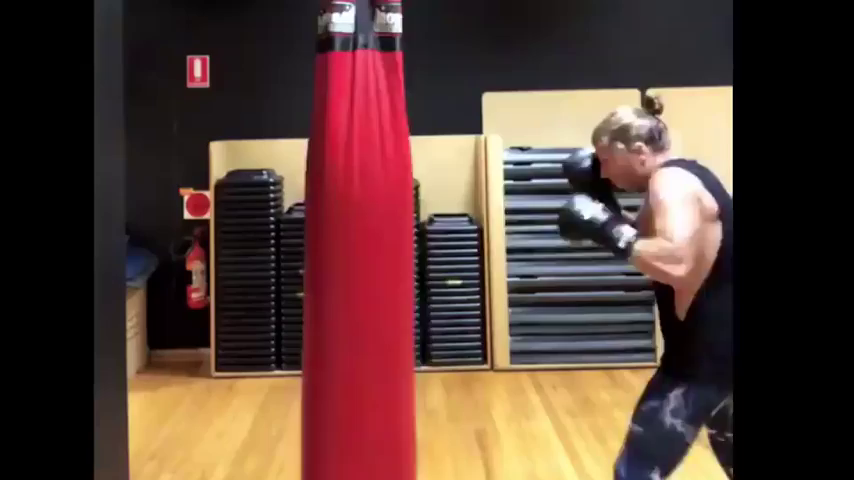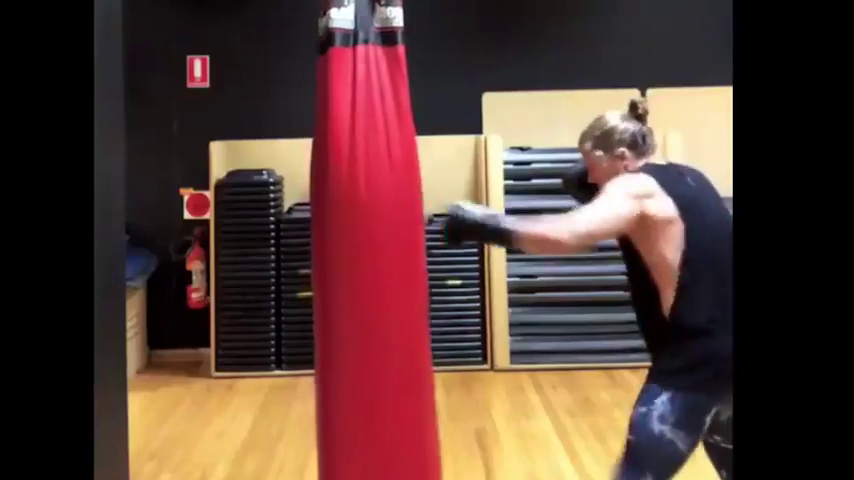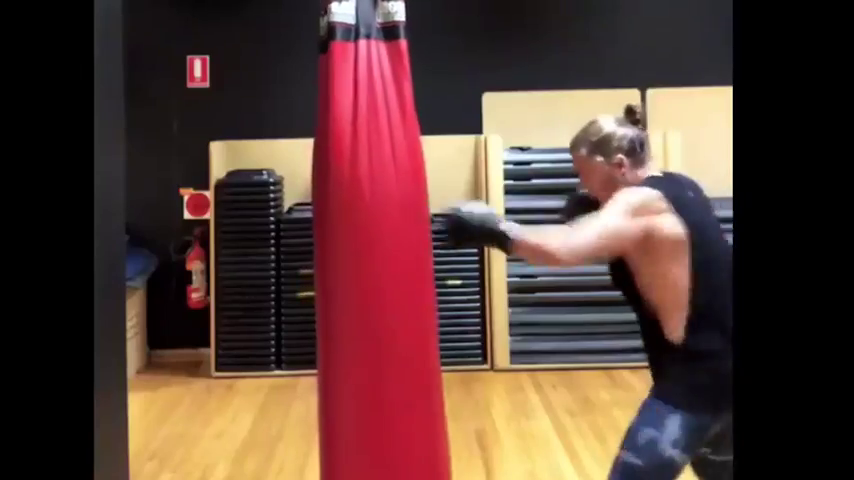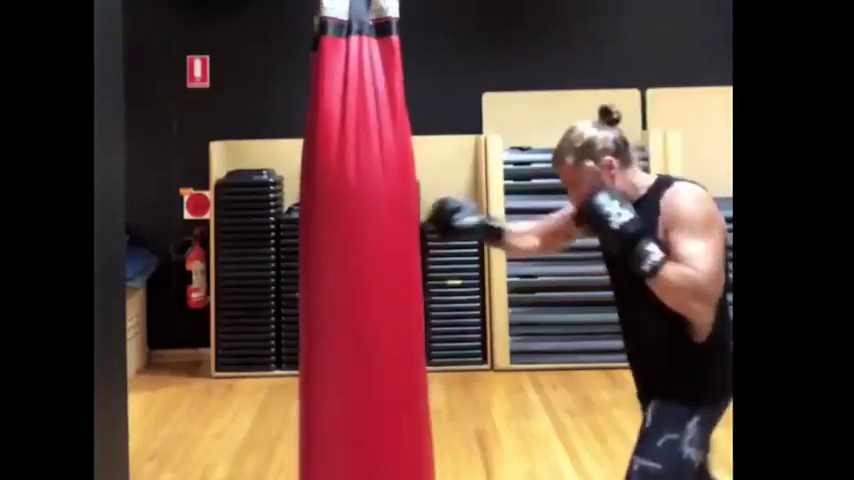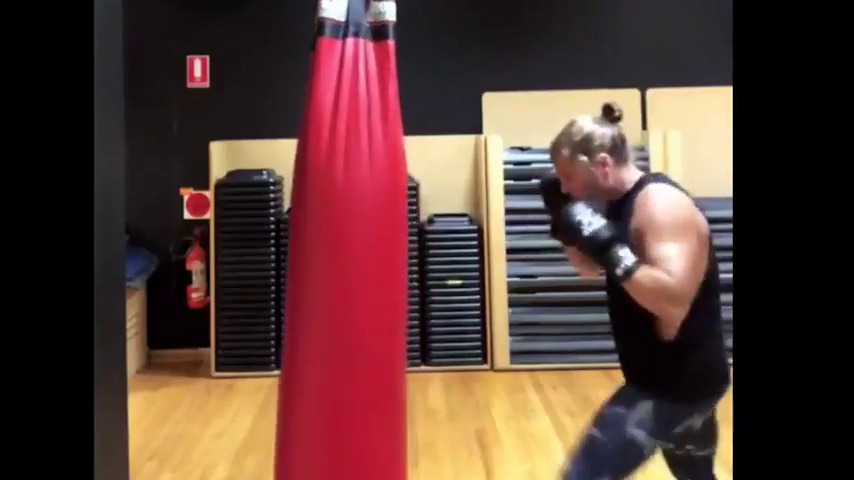
dt=0.3s
person 1, frame 1
left shoulder: (673, 182)
right shoulder: (695, 178)
left elbow: (674, 263)
right elbow: (660, 244)
left wrist: (611, 230)
right wrist: (600, 195)
left hip: (706, 354)
right hip: (730, 347)
person 1, frame 2
left shoulder: (637, 189)
right shoulder: (688, 180)
left elbow: (569, 235)
left wrist: (490, 228)
right wrist: (592, 192)
left hip: (693, 361)
right hip: (721, 351)
person 1, frame 3
left shoulder: (643, 203)
right shoulder: (677, 188)
left elbow: (562, 248)
left wrist: (492, 231)
left hip: (697, 378)
right hip: (710, 370)
person 1, frame 4
left shoulder: (685, 201)
right shoulder: (601, 200)
left elbow: (701, 298)
right elbow: (539, 237)
left wrist: (637, 246)
right wrist: (483, 228)
left hip: (695, 379)
right hip: (660, 375)
person 1, frame 5
left shoulder: (658, 203)
right shoulder: (620, 198)
left elbow: (674, 295)
right elbow: (591, 266)
left wrist: (611, 250)
right wrist: (565, 221)
left hip: (671, 376)
